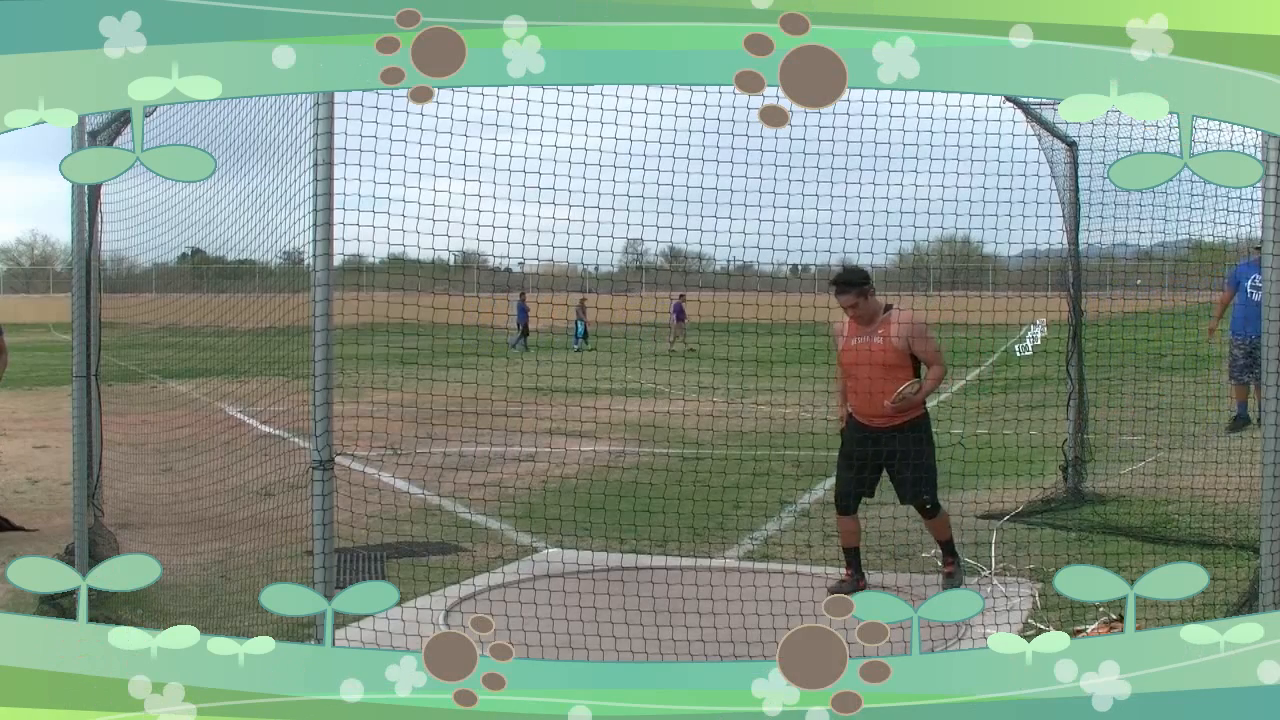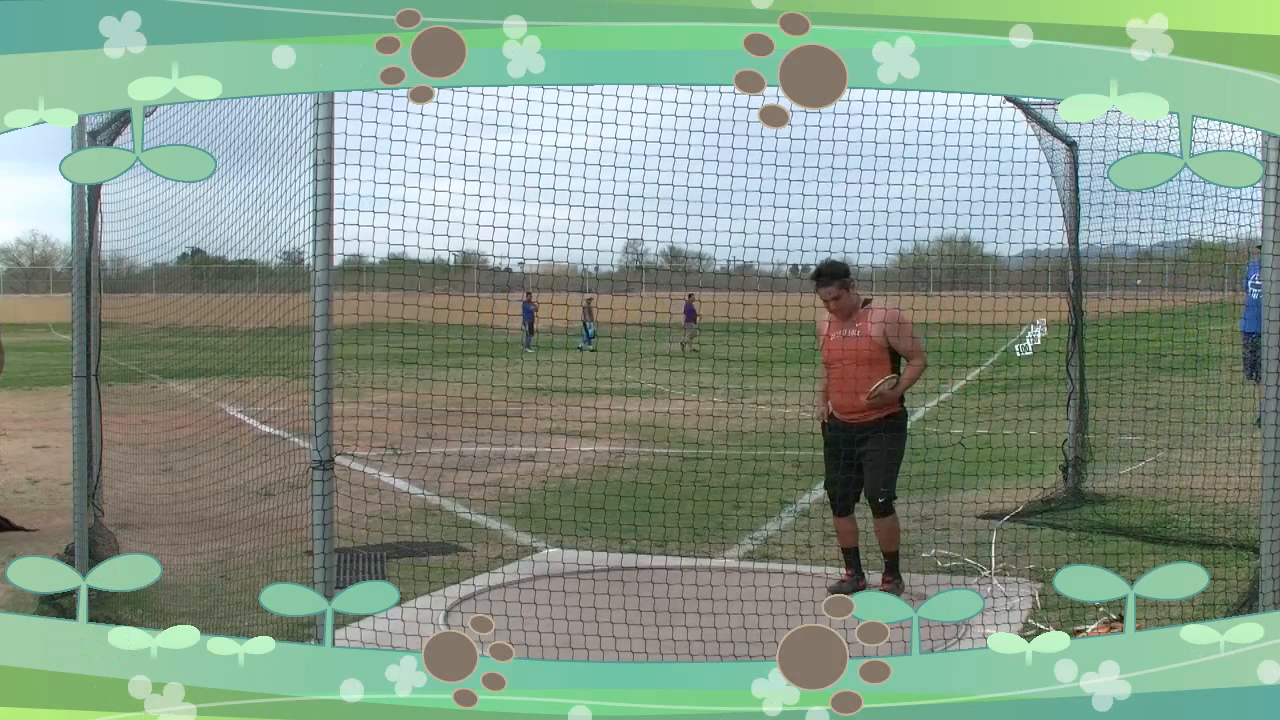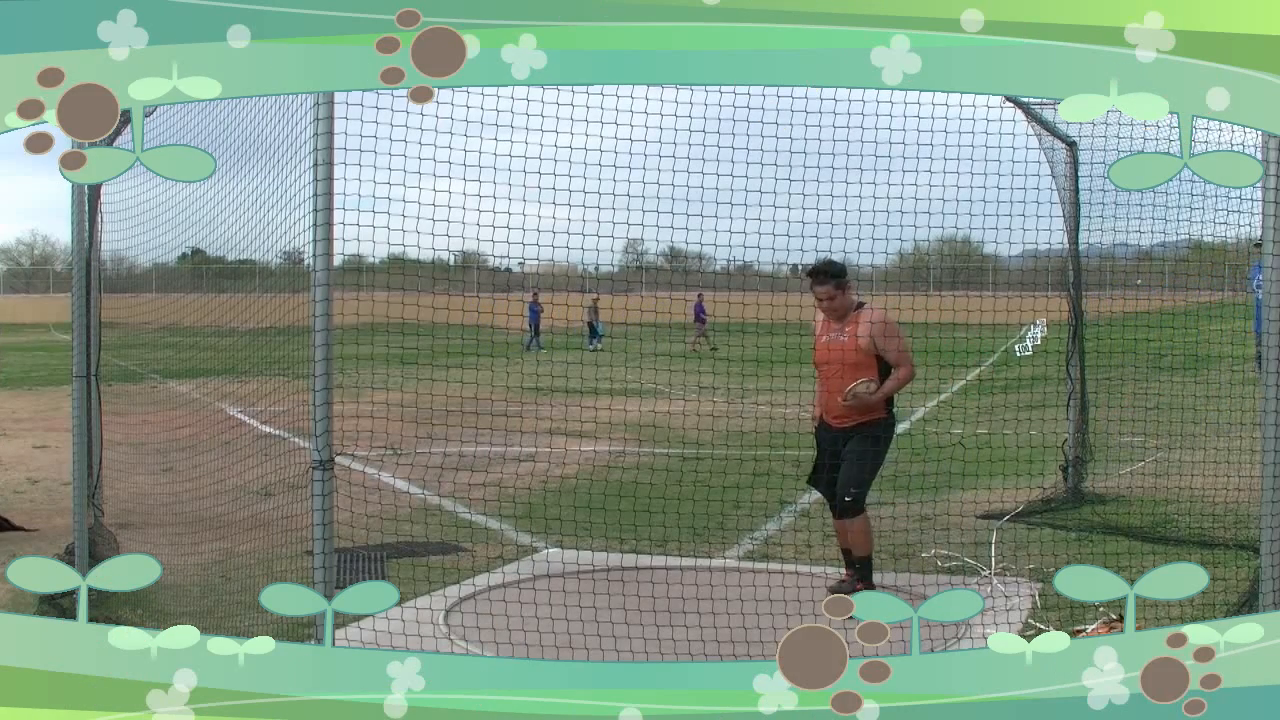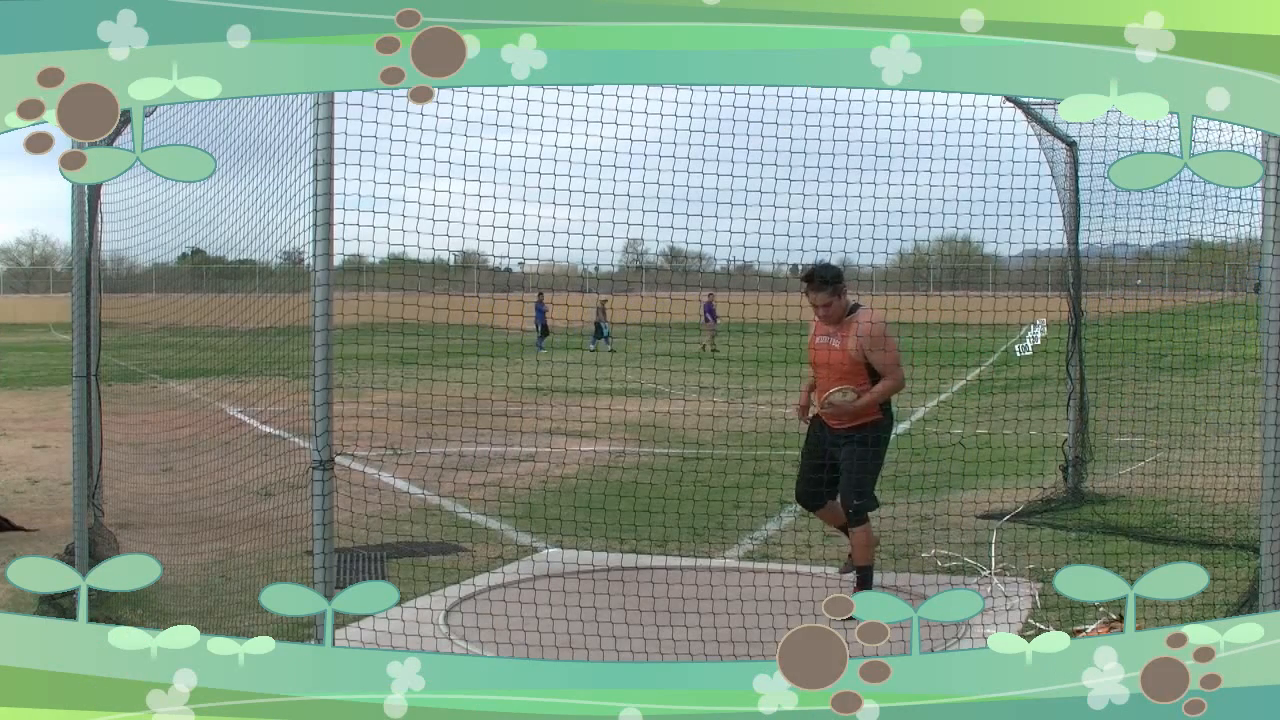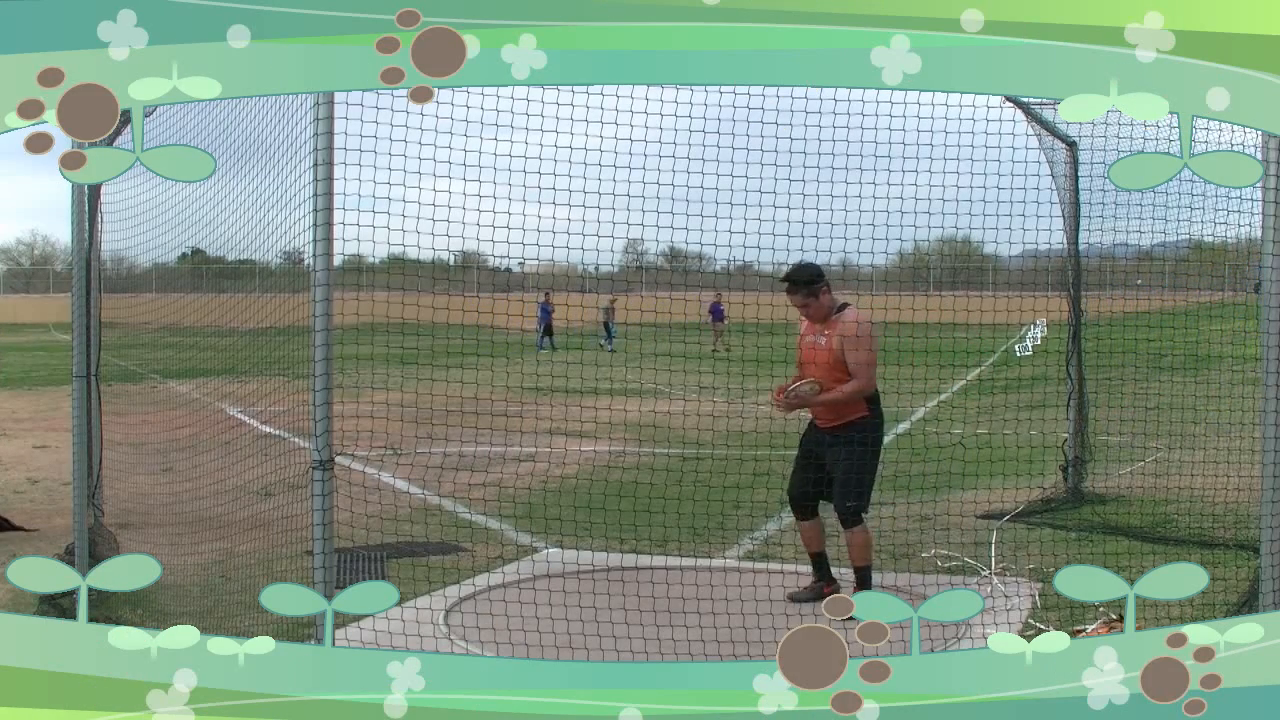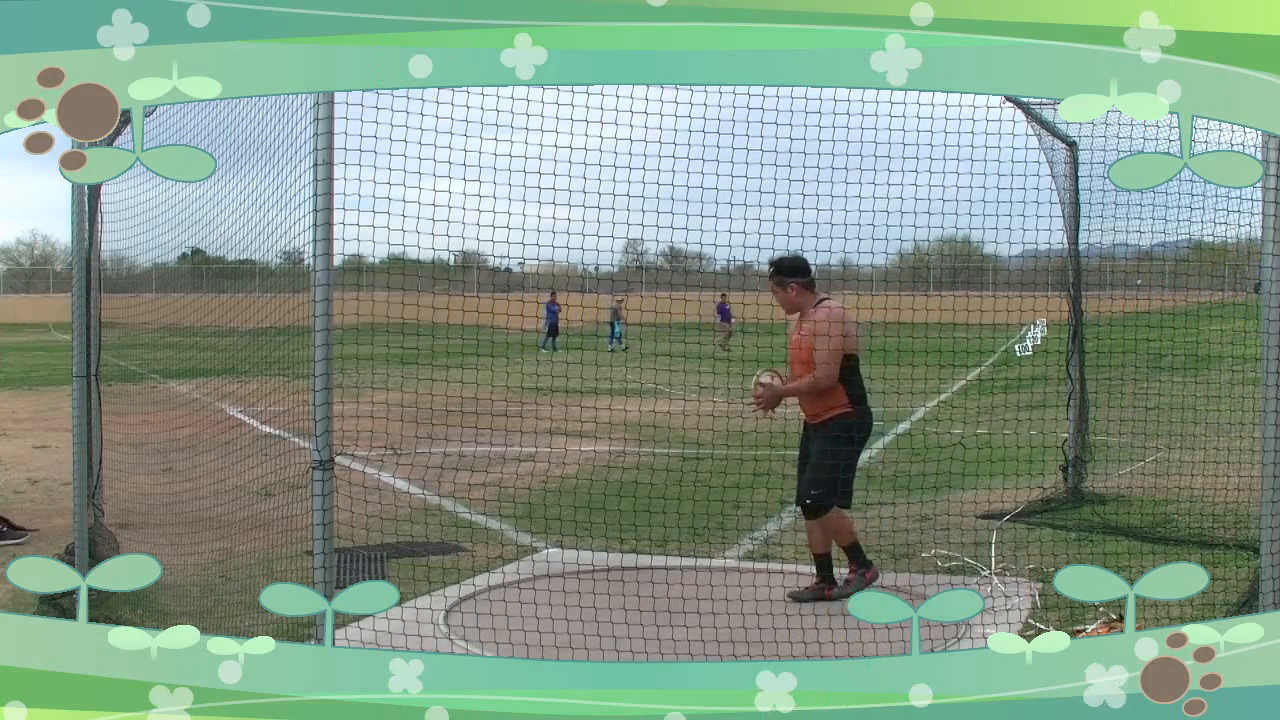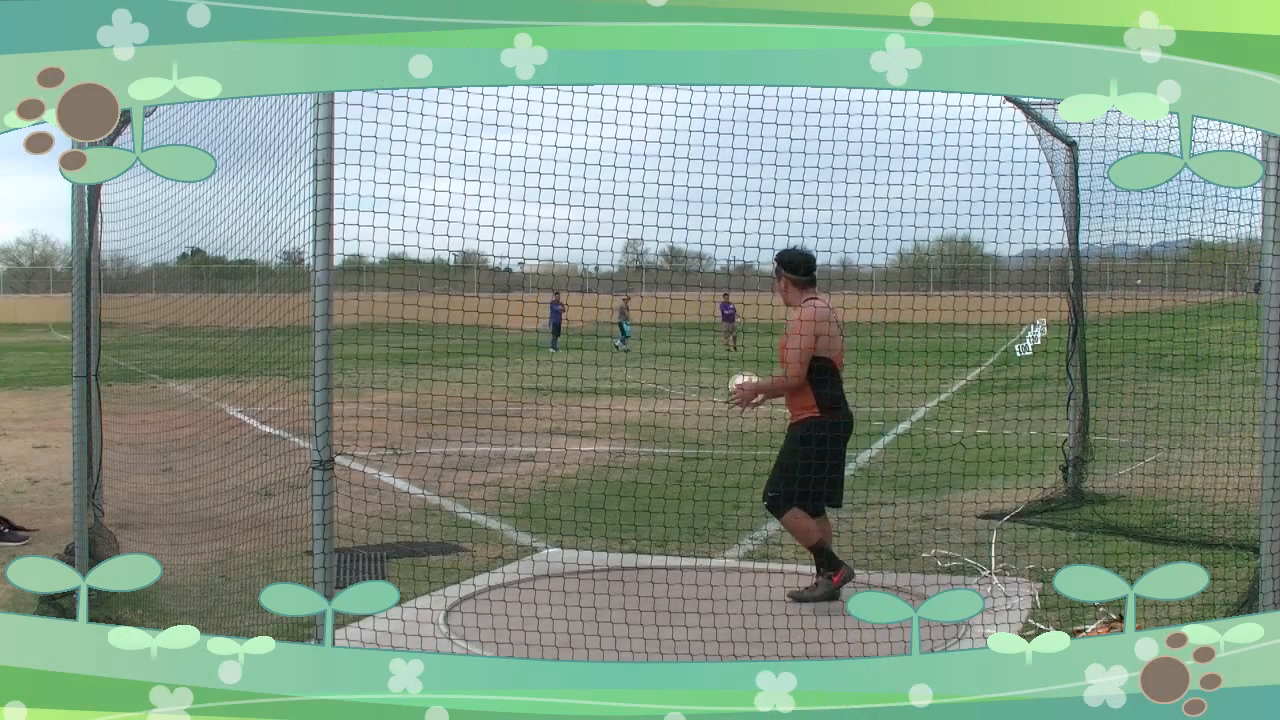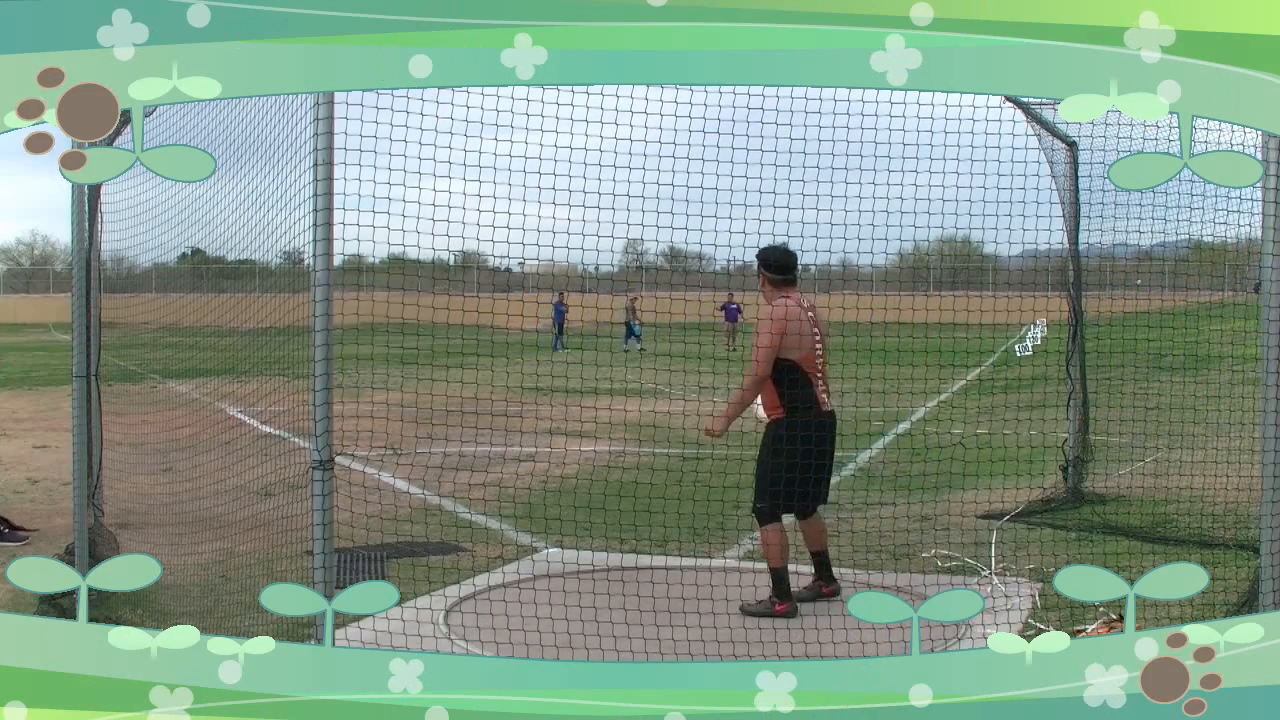
dt=0.3s
person 1, frame 1
left shoulder: (906, 324)
right shoulder: (841, 329)
left elbow: (938, 366)
left wrist: (918, 398)
right wrist: (842, 403)
left hip: (907, 428)
right hip: (860, 428)
left knee: (925, 501)
right knee: (844, 499)
left ankle: (951, 561)
right ankle: (854, 574)
person 1, frame 2
left shoulder: (885, 317)
right shoulder: (824, 325)
left elbow: (918, 360)
left wrist: (895, 393)
right wrist: (822, 401)
left hip: (883, 424)
right hip: (840, 426)
left knee: (879, 499)
right knee: (839, 502)
left ankle: (892, 575)
right ankle: (853, 573)
person 1, frame 3
left shoulder: (876, 321)
right shoulder: (820, 325)
left elbow: (906, 368)
left wrist: (875, 399)
right wrist: (818, 404)
left hip: (870, 428)
right hip: (830, 429)
left knee: (850, 499)
right knee: (837, 503)
left ankle: (868, 583)
right ankle: (853, 573)
person 1, frame 4
left shoulder: (869, 325)
right shoulder: (818, 322)
left elbow: (896, 380)
left wrist: (853, 407)
right wrist: (808, 393)
left hip: (866, 429)
right hip: (826, 425)
left knee: (855, 508)
right knee: (808, 495)
left ankle: (865, 590)
right ankle: (856, 536)
person 1, frame 5
left shoulder: (854, 324)
right shoulder: (806, 324)
left elbow: (866, 384)
left wrist: (814, 401)
right wrist: (789, 389)
left hip: (856, 430)
right hip: (819, 428)
left knee: (848, 511)
right knee: (800, 501)
left ankle: (864, 592)
right ankle: (824, 580)
person 1, frame 6
left shoulder: (828, 317)
right shoulder: (803, 319)
left elbow: (824, 378)
left wrist: (779, 392)
right wrist: (778, 393)
left hip: (843, 423)
right hip: (818, 423)
left knee: (818, 498)
right knee: (810, 503)
left ankle: (862, 567)
right ankle: (825, 581)
person 1, frame 7
left shoulder: (807, 315)
right shoulder: (818, 311)
left elbow: (794, 378)
left wrist: (756, 389)
right wrist: (765, 392)
left hip: (819, 424)
right hip: (820, 422)
left knee: (779, 499)
right knee: (809, 504)
left ankle: (834, 569)
right ankle: (827, 578)
person 1, frame 8
left shoulder: (778, 312)
right shoulder: (809, 310)
left elbow: (758, 373)
left wrist: (726, 417)
left hip: (792, 425)
right hip: (820, 420)
left knee: (767, 511)
right knee: (804, 506)
left ankle: (781, 599)
right ankle: (825, 580)
